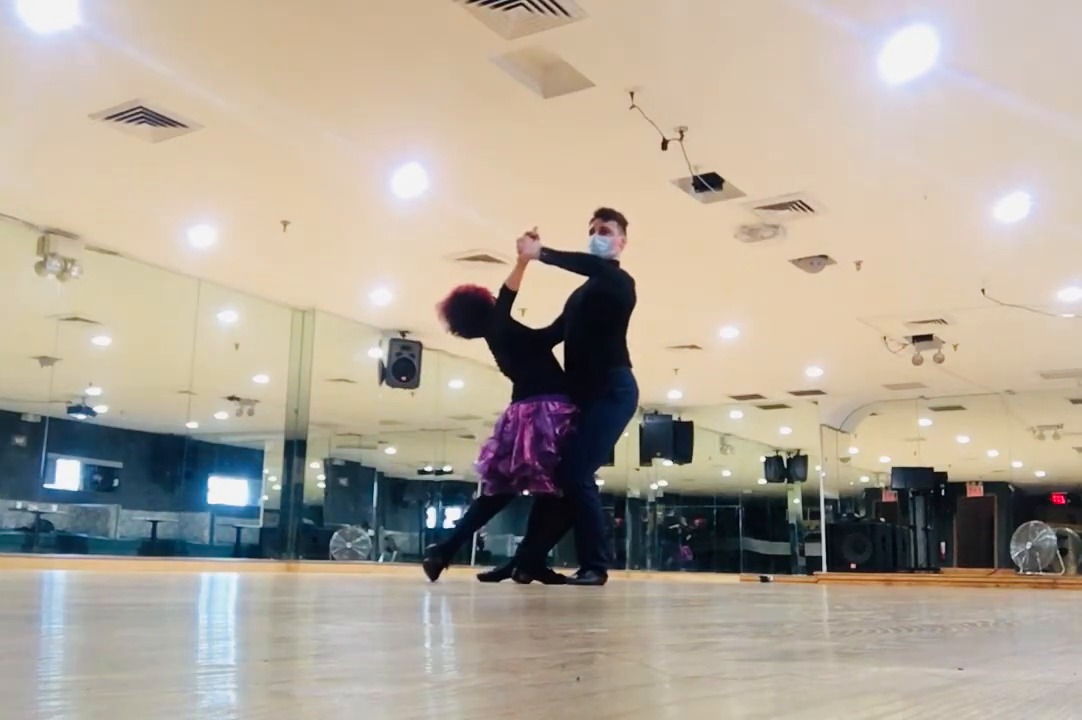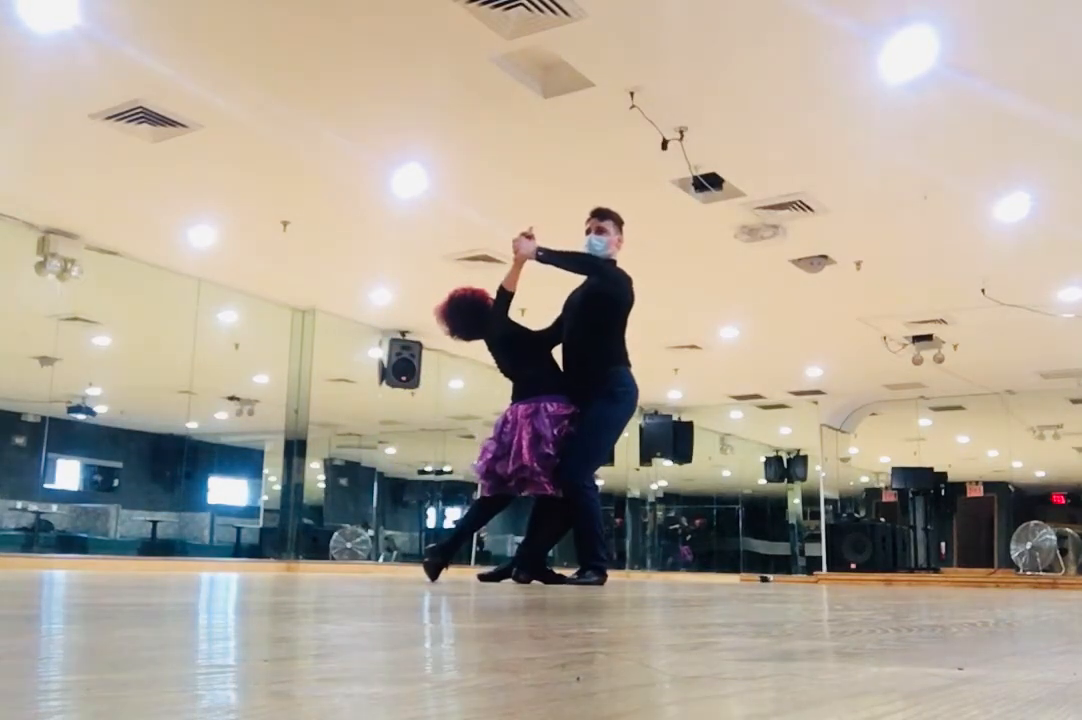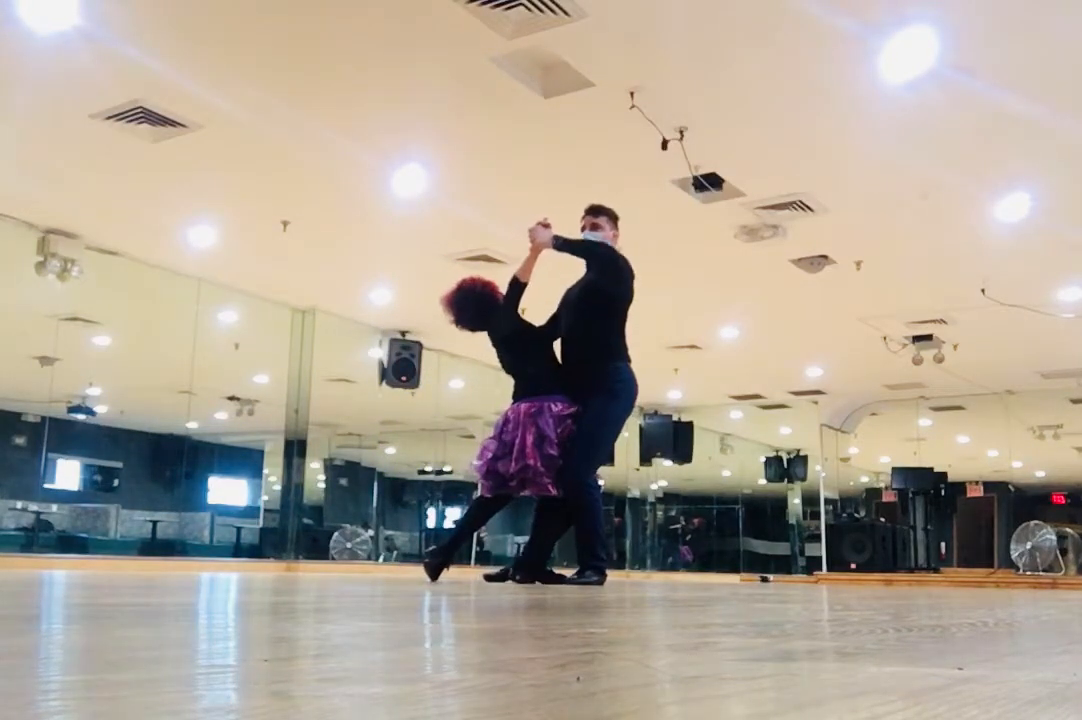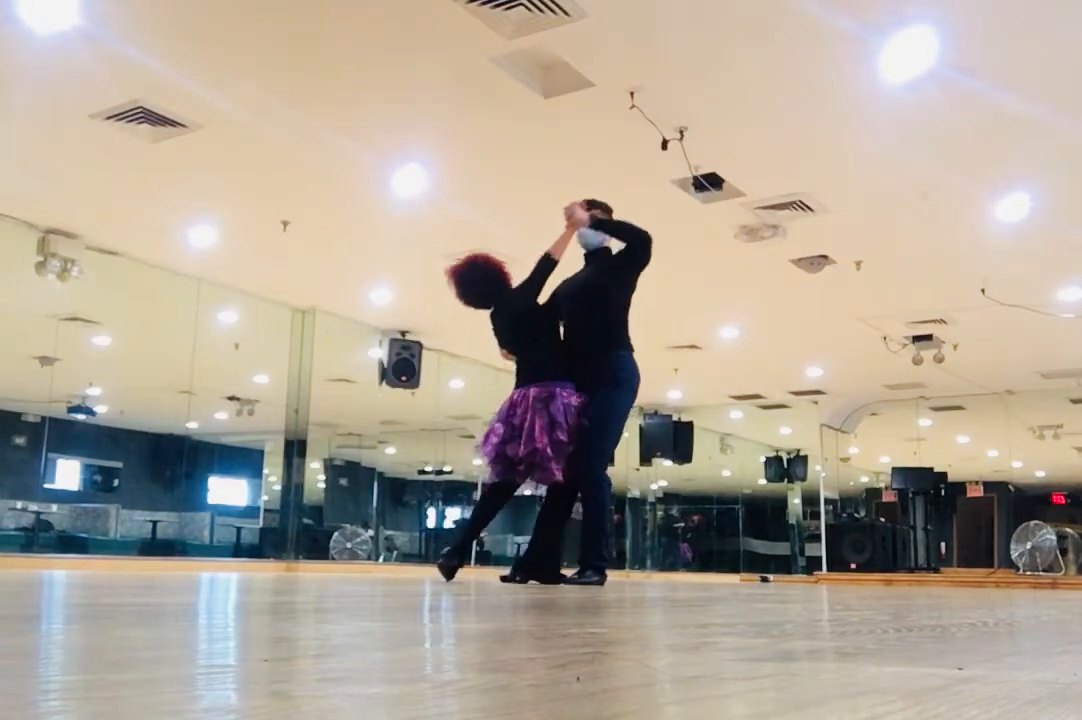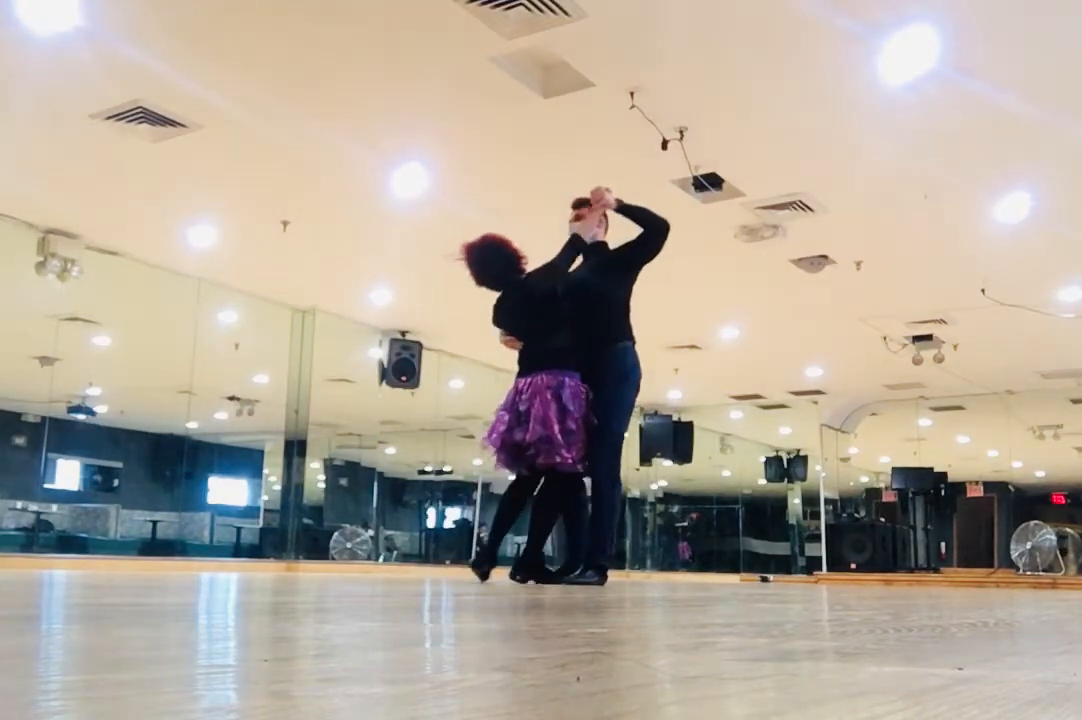
dt=0.3s
person 1, frame 1
left shoulder: (618, 282)
right shoulder: (581, 294)
left elbow: (595, 266)
right elbow: (555, 333)
left wrist: (541, 253)
left hip: (612, 390)
right hip: (582, 394)
left knee: (575, 474)
right knee: (557, 474)
left ankle: (594, 566)
right ankle: (528, 560)
person 1, frame 2
left shoulder: (615, 281)
right shoulder: (579, 293)
left elbow: (592, 265)
right elbow: (554, 334)
left wrist: (537, 253)
left hip: (611, 390)
right hip: (581, 394)
left knee: (575, 474)
right knee: (557, 474)
left ankle: (594, 566)
right ankle: (528, 560)
person 1, frame 3
left shoulder: (615, 276)
right shoulder: (575, 291)
left elbow: (609, 256)
right elbow: (550, 331)
left wrist: (553, 241)
left hip: (611, 385)
right hip: (578, 390)
left knee: (578, 471)
right knee: (559, 472)
left ankle: (594, 565)
right ankle: (532, 561)
person 1, frame 4
left shoulder: (619, 267)
right shoulder: (570, 284)
left elbow: (642, 240)
left wrist: (590, 219)
left hip: (613, 374)
right hip: (578, 380)
left knee: (590, 467)
right knee: (565, 467)
left ankle: (594, 565)
right ankle: (539, 560)
person 1, frame 5
left shoulder: (619, 261)
right shoulder: (568, 279)
left elbow: (658, 229)
left wrist: (614, 205)
left hip: (615, 367)
right hip: (576, 373)
left knee: (603, 465)
left ankle: (595, 564)
right ankle: (570, 557)
person 2, frame 1
left shoulder: (502, 336)
right shoulder: (499, 328)
left elbow: (548, 336)
right elbow: (505, 299)
right wrist: (523, 260)
left hip: (528, 411)
right hip: (546, 410)
left knee: (500, 491)
right knee: (553, 490)
left ankle: (444, 550)
right ankle: (528, 561)
person 2, frame 2
left shoulder: (503, 337)
right shoulder: (499, 329)
left elbow: (550, 337)
right elbow: (502, 298)
right wrist: (520, 260)
left hip: (528, 413)
right hip: (545, 412)
left knee: (500, 492)
right knee: (555, 491)
left ankle: (443, 551)
right ankle: (529, 562)
person 2, frame 3
left shoulder: (502, 332)
right shoulder: (504, 324)
right elbow: (514, 291)
right wrist: (535, 251)
left hip: (527, 410)
right hip: (546, 410)
left knee: (498, 490)
right knee: (560, 489)
left ankle: (443, 552)
right ankle: (531, 564)
person 2, frame 4
left shoulder: (500, 316)
right shoulder: (517, 303)
right elbow: (542, 269)
right wrist: (572, 228)
left hip: (527, 397)
right hip: (553, 395)
left knee: (505, 481)
right knee: (562, 480)
left ankle: (458, 550)
person 2, frame 5
left shoulder: (504, 305)
right shoulder: (537, 284)
right elbow: (572, 248)
right wrist: (597, 212)
left hip: (527, 387)
right hip: (557, 384)
left knee: (528, 476)
right knee: (560, 474)
left ankle: (489, 553)
right ankle: (530, 559)
